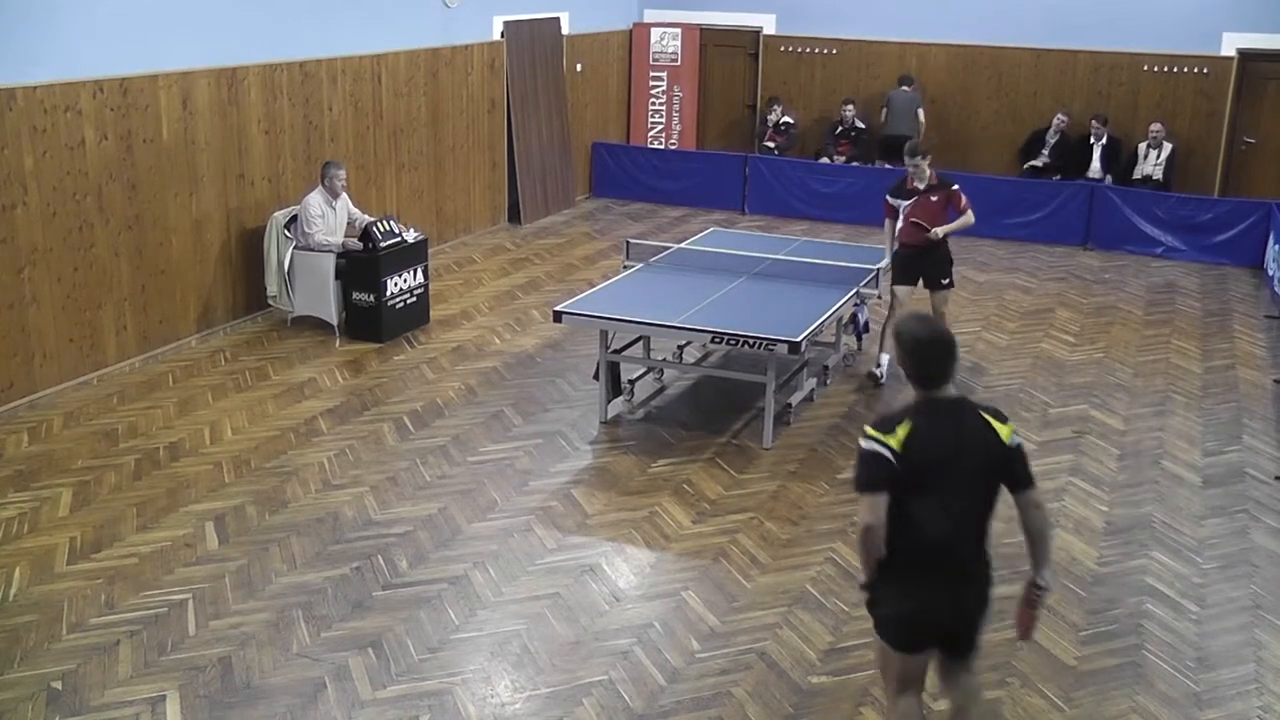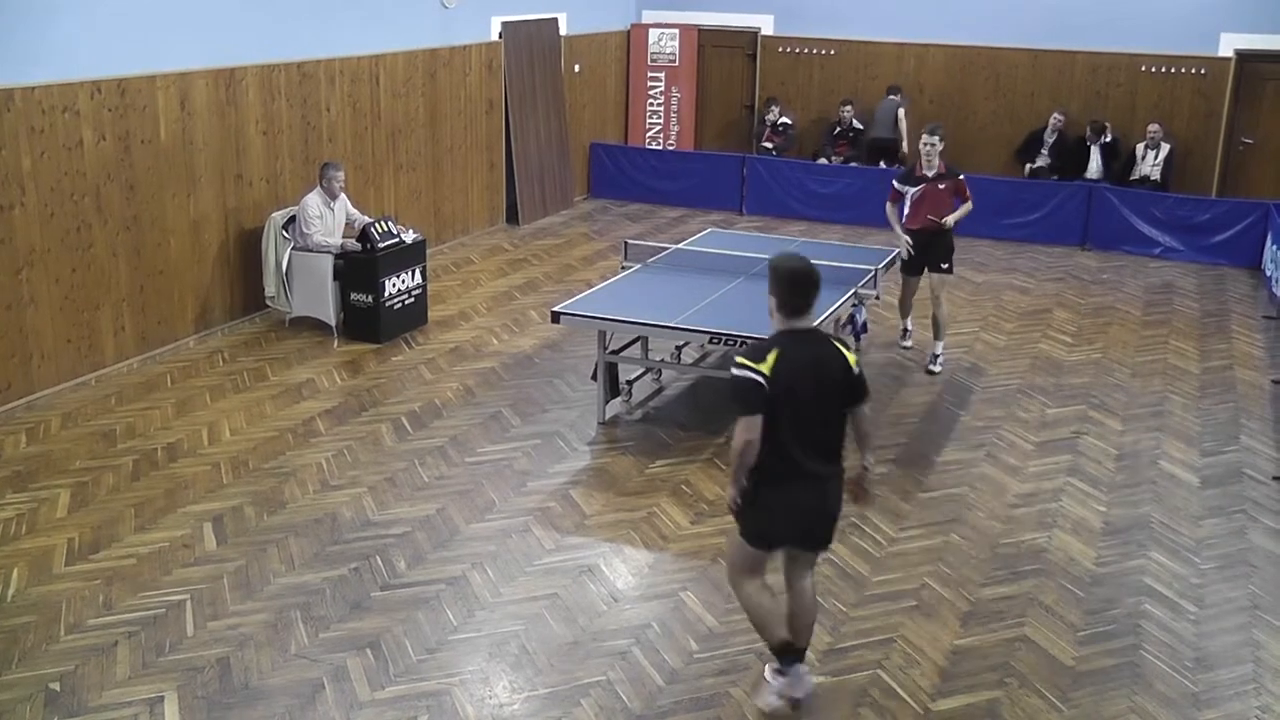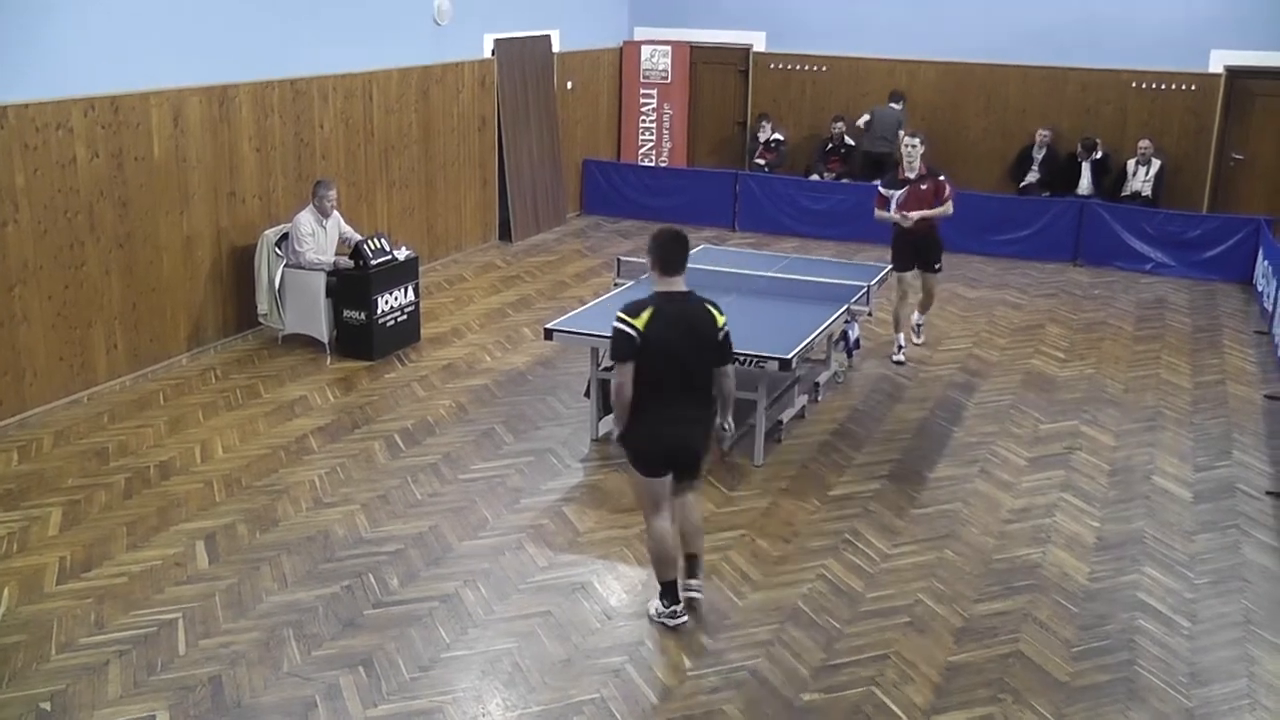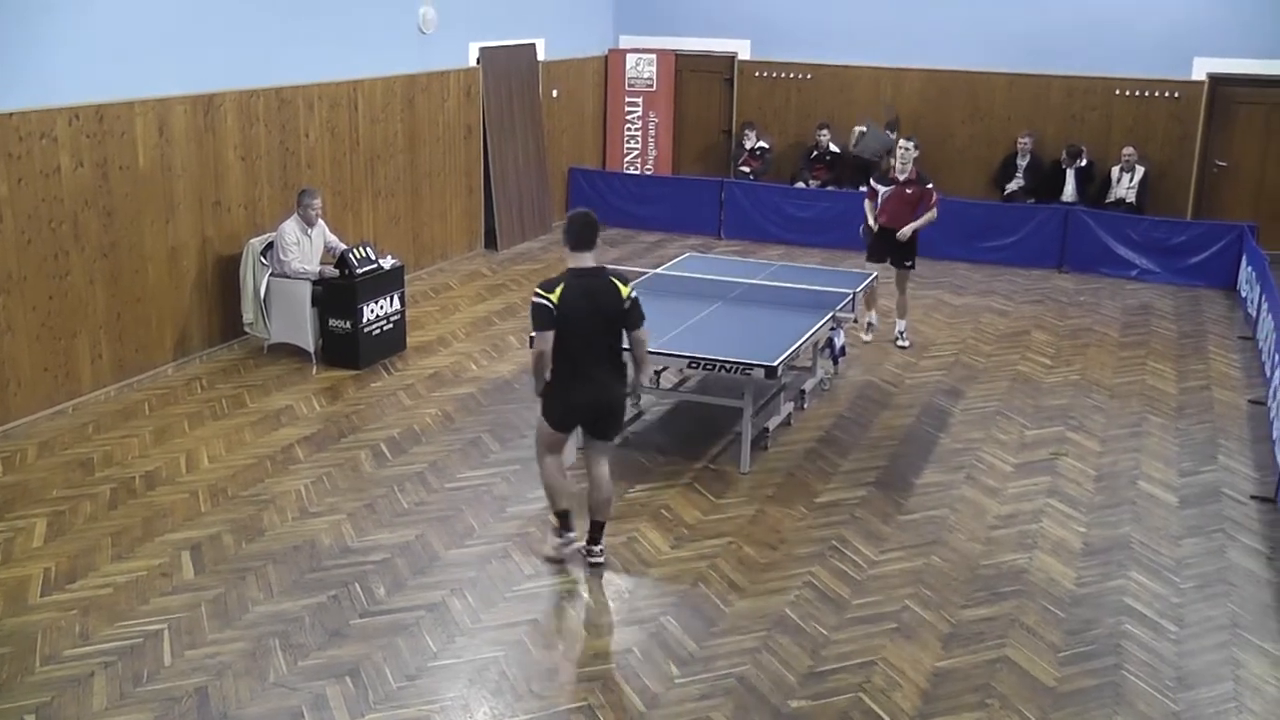
dt=0.5s
person 1, frame 1
left shoulder: (885, 435)
right shoulder: (995, 426)
left elbow: (872, 523)
right elbow: (1031, 505)
left wrist: (871, 574)
right wrist: (1040, 570)
left hip: (908, 587)
right hip: (969, 585)
right knee: (958, 673)
person 1, frame 2
left shoulder: (755, 361)
right shoulder: (841, 352)
left elbow: (747, 440)
right elbow: (860, 416)
left wrist: (736, 487)
right wrist: (865, 462)
left hip: (773, 492)
right hip: (824, 491)
left knee: (744, 574)
right knee: (801, 576)
left ankle: (788, 668)
right ankle: (792, 666)
person 1, frame 3
left shoulder: (633, 317)
right shoulder: (712, 314)
left elbow: (622, 385)
right elbow: (725, 376)
left wrist: (621, 425)
right wrist: (725, 416)
left hip: (650, 430)
right hip: (697, 427)
left knee: (657, 512)
right knee: (684, 495)
left ankle: (670, 602)
right ankle: (693, 579)
person 1, frame 4
left shoulder: (550, 292)
right shoulder: (619, 286)
left elbow: (542, 349)
right elbow: (639, 340)
left wrist: (539, 382)
right wrist: (638, 376)
left hip: (566, 392)
right hip: (610, 390)
left knee: (547, 455)
right knee: (599, 463)
left ankle: (564, 530)
right ankle: (595, 544)
person 2, frame 1
left shoulder: (946, 187)
right shoulder: (898, 190)
left elbow: (969, 218)
right elbow: (890, 220)
left wrist: (944, 229)
right wrist: (888, 252)
left hip: (936, 252)
right hip: (906, 251)
left knee: (939, 312)
right knee: (895, 308)
right ankle: (882, 366)
person 2, frame 2
left shoulder: (953, 177)
right shoulder: (906, 176)
left elbow: (968, 204)
right elbow: (891, 207)
left wrist: (954, 217)
right wrist: (900, 235)
left hip: (940, 239)
right hip: (913, 240)
left knee: (937, 297)
right knee: (907, 294)
left ankle: (937, 352)
right ankle: (906, 326)
person 2, frame 3
left shoulder: (934, 177)
right shoulder: (890, 181)
left elbow: (948, 208)
right elbow: (878, 212)
left wrist: (921, 213)
right wrist: (896, 218)
left hip: (928, 238)
right hip: (903, 238)
left knee: (930, 292)
right knee: (902, 294)
left ankle: (917, 321)
right ankle: (899, 343)
person 2, frame 4
left shoulder: (922, 183)
right shoulder: (881, 177)
left elbow: (932, 213)
right elbow: (869, 200)
left wrist: (912, 227)
right wrist: (870, 219)
left hip: (904, 237)
right hip: (880, 233)
left knee: (901, 286)
left ankle: (901, 330)
right ankle: (871, 321)
